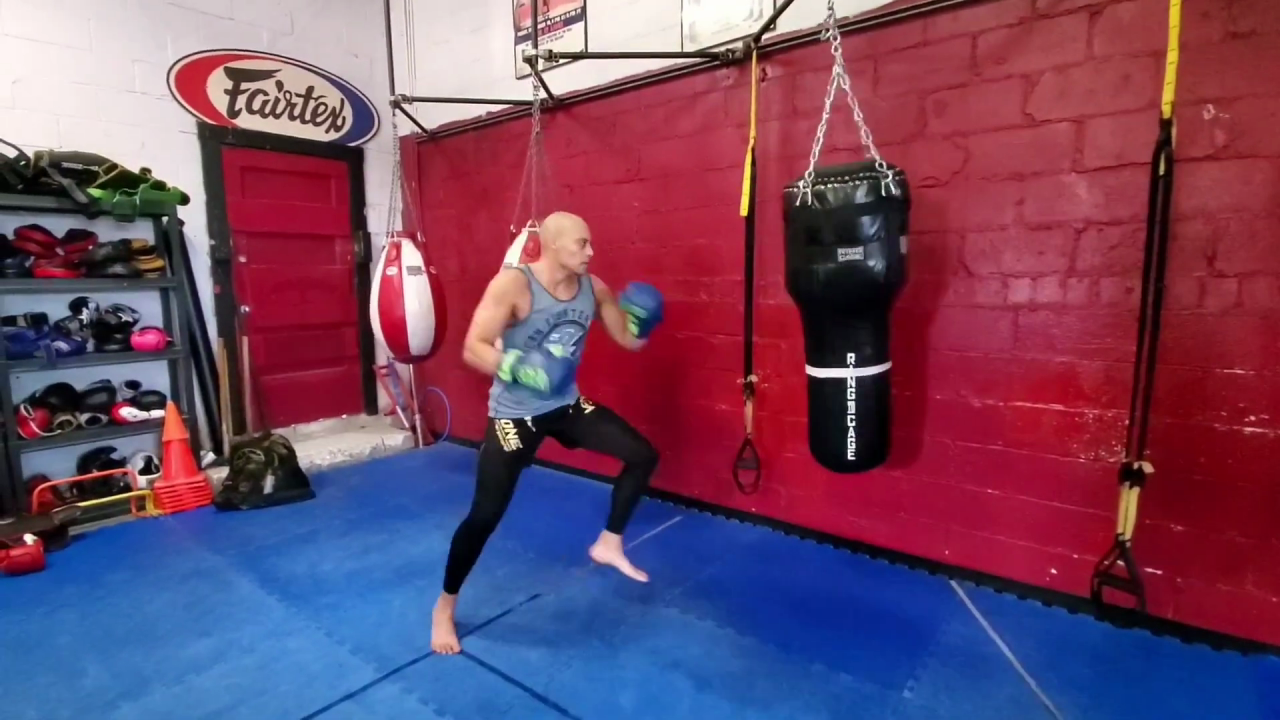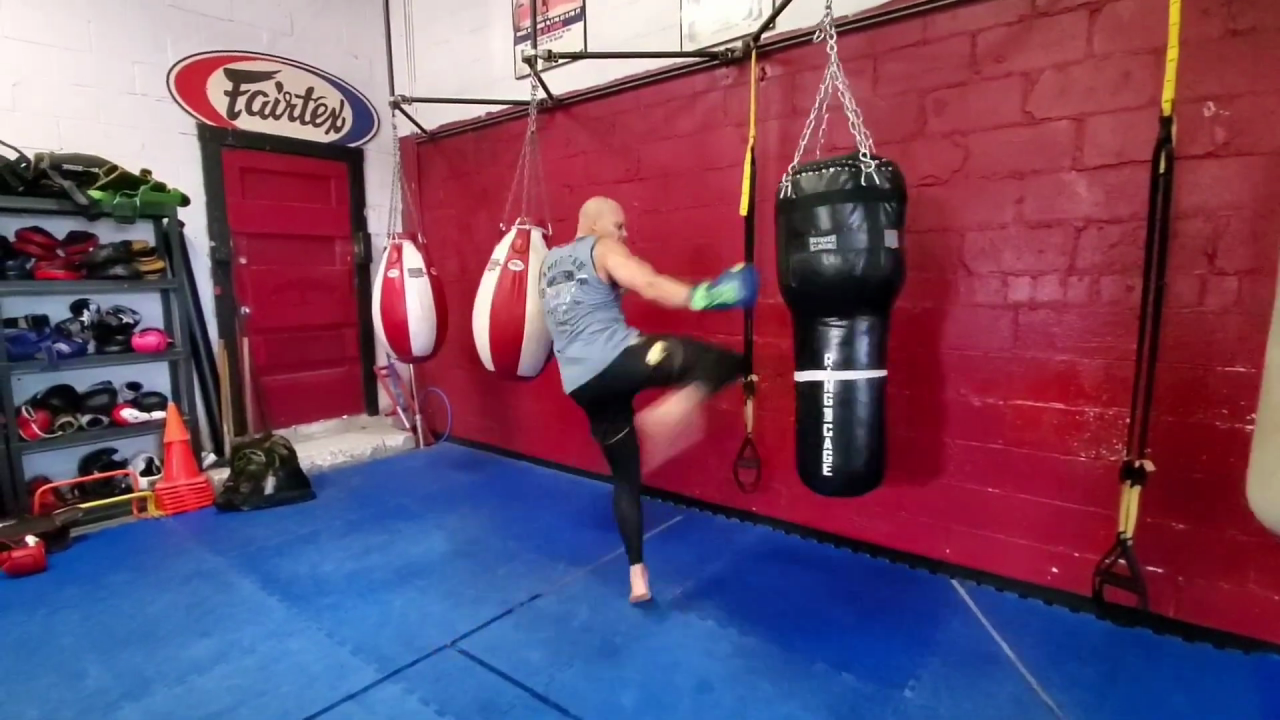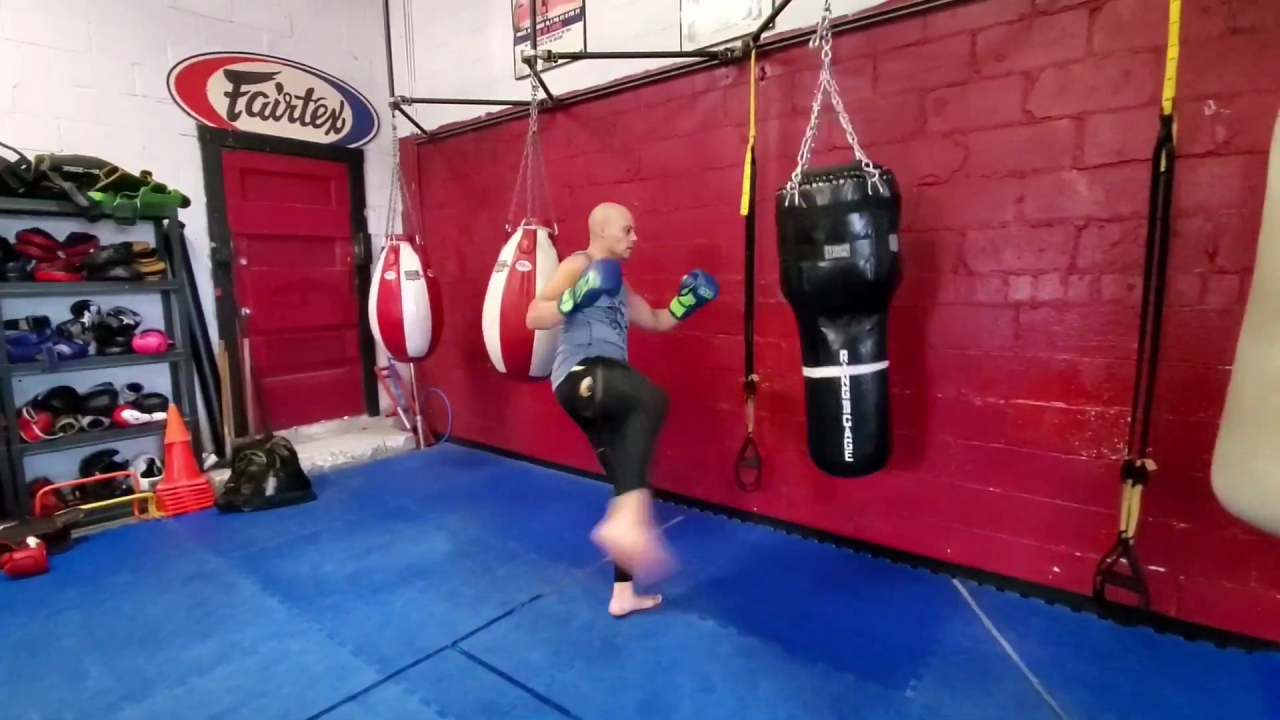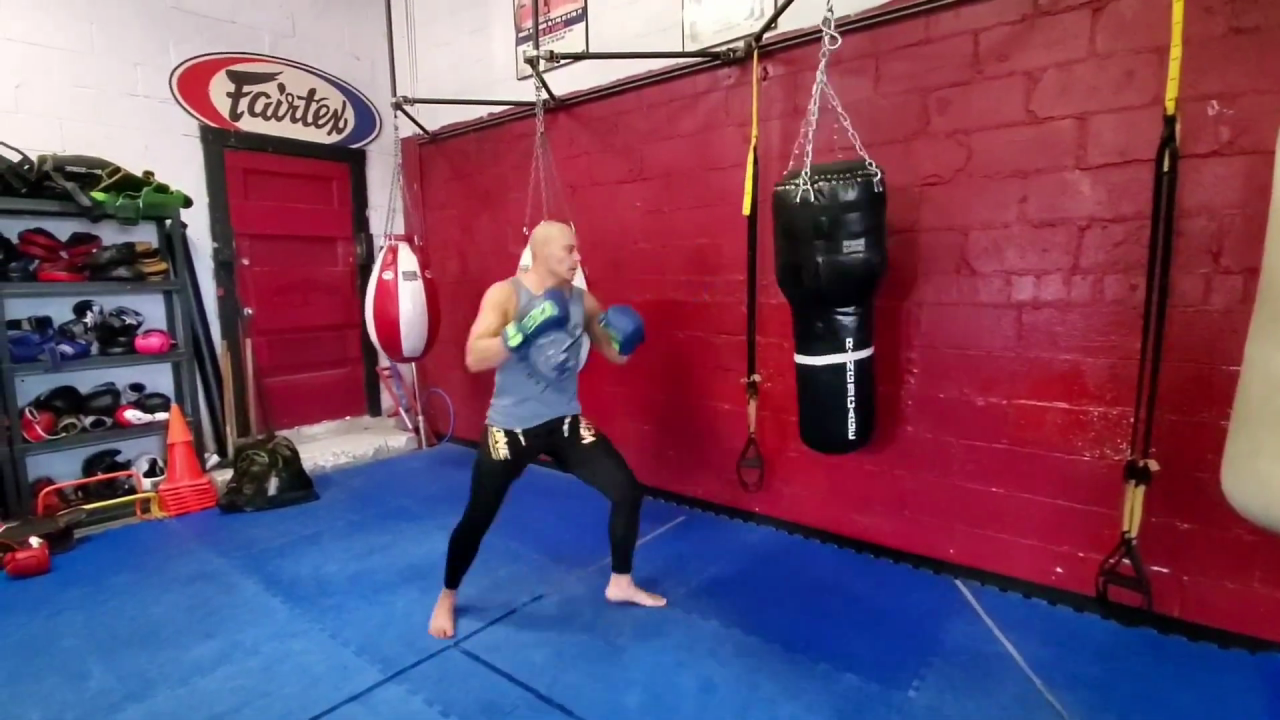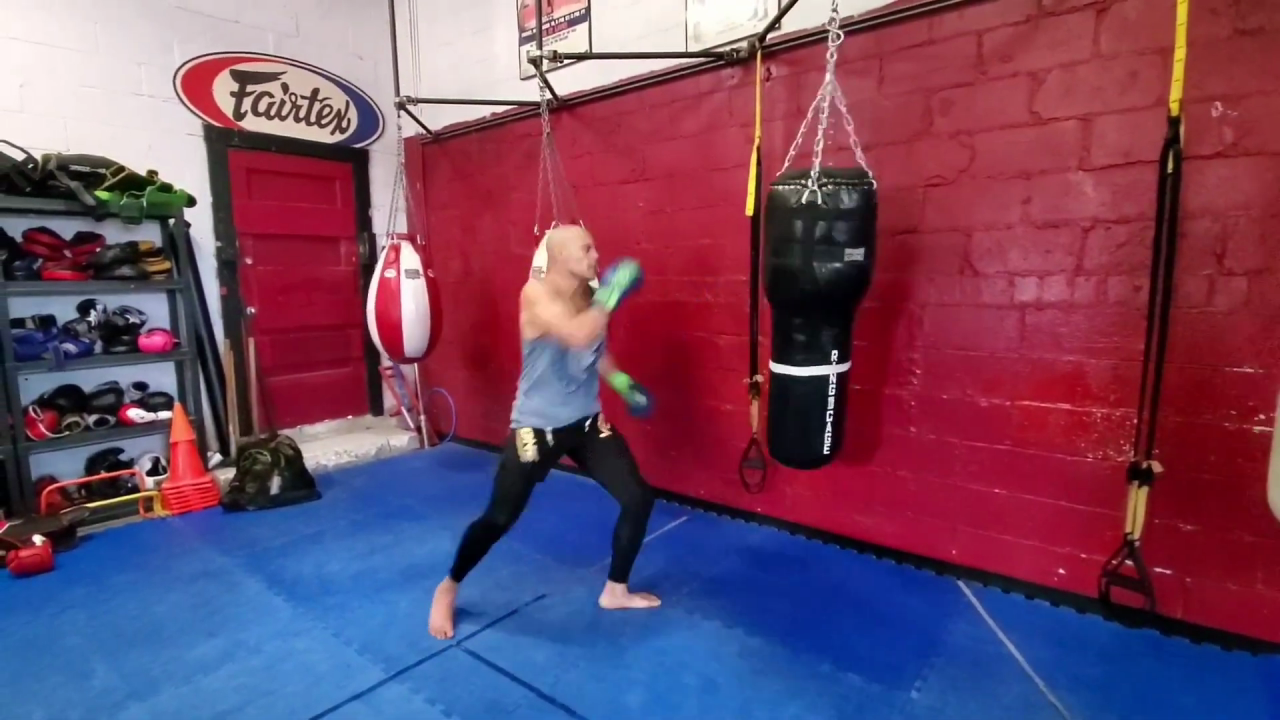
dt=0.4s
person 1, frame 1
left shoulder: (593, 288)
right shoulder: (512, 283)
left elbow: (628, 338)
right elbow: (473, 350)
left wrist: (642, 317)
right wrist: (518, 369)
left hip: (566, 404)
right hip: (515, 415)
left knee: (642, 455)
right knee: (485, 517)
left ankle: (610, 544)
right ankle: (445, 608)
person 1, frame 2
left shoulder: (550, 260)
right shoulder: (603, 249)
right elbow: (658, 288)
right wrist: (714, 293)
left hip: (586, 384)
right hip: (618, 360)
left knee: (627, 475)
right knee: (726, 362)
left ankle: (638, 576)
right ankle: (676, 408)
person 1, frame 3
left shoulder: (618, 279)
right shoulder: (579, 266)
left elbow: (655, 321)
right elbow: (535, 318)
left wrist: (687, 299)
right wrist: (576, 297)
left hip: (617, 382)
right hip: (583, 375)
left knee: (632, 486)
right knee: (652, 399)
left ankle: (624, 593)
right ankle: (628, 518)
person 1, frame 4
left shoulder: (583, 301)
right shoulder: (504, 294)
left elbow: (616, 356)
right elbow: (475, 358)
left wrist: (625, 340)
right wrist: (525, 328)
left hip: (565, 421)
right hip: (511, 426)
left knee: (627, 492)
right knee: (476, 518)
left ankle: (621, 582)
right ankle: (447, 597)
person 1, frame 5
left shoulder: (585, 292)
right shoulder: (537, 293)
right elbow: (579, 335)
left wrist: (624, 383)
right wrist: (611, 295)
left hip: (586, 422)
right hip: (539, 426)
left knee: (639, 498)
right knee: (499, 519)
left ankle: (616, 589)
right ankle: (448, 589)
